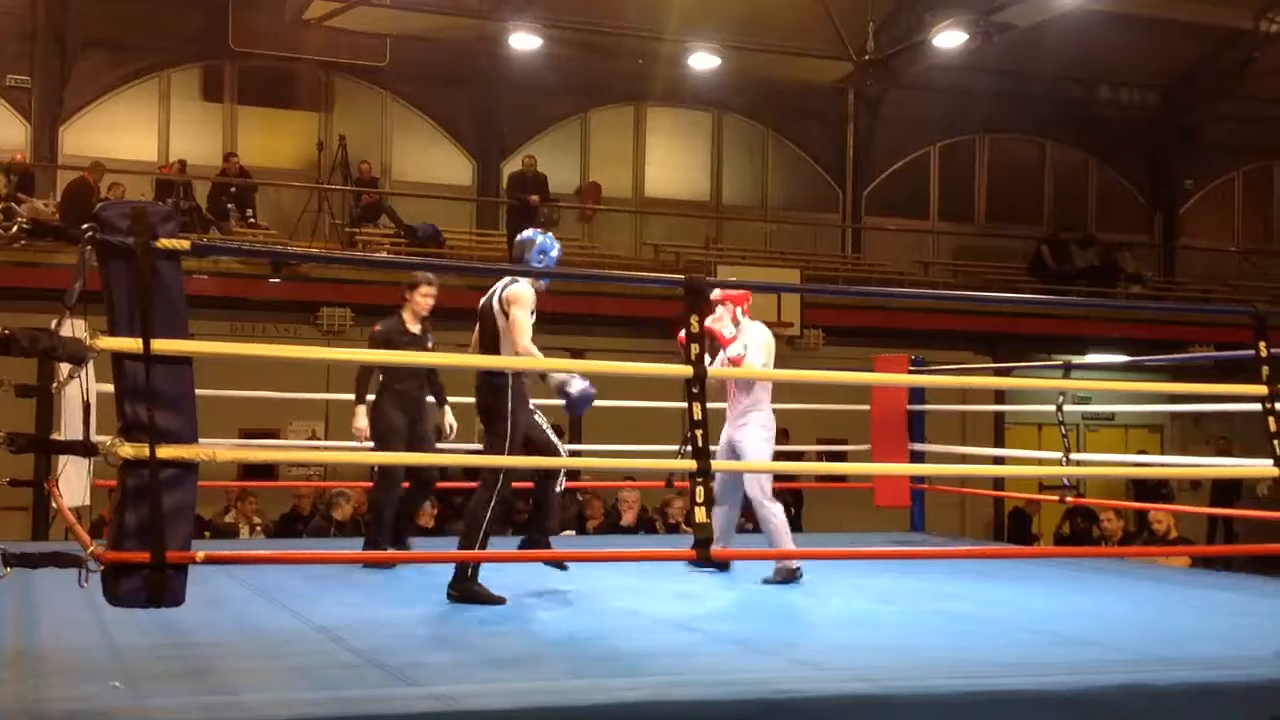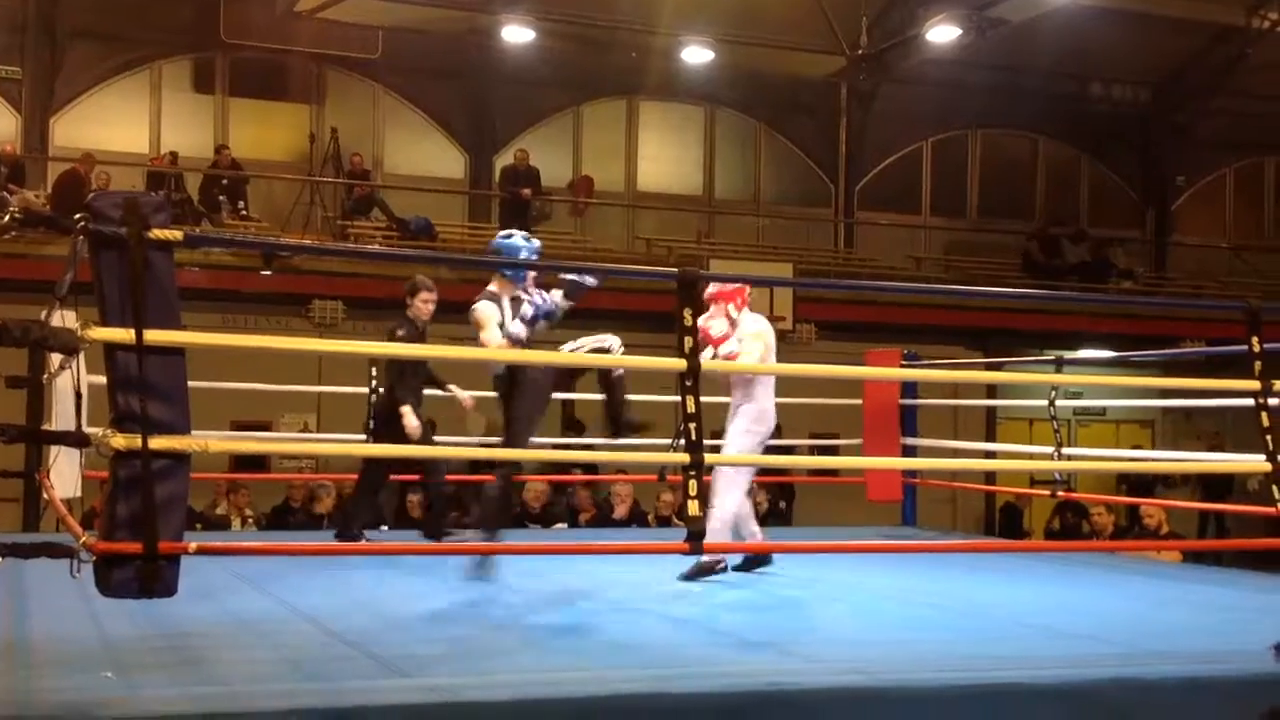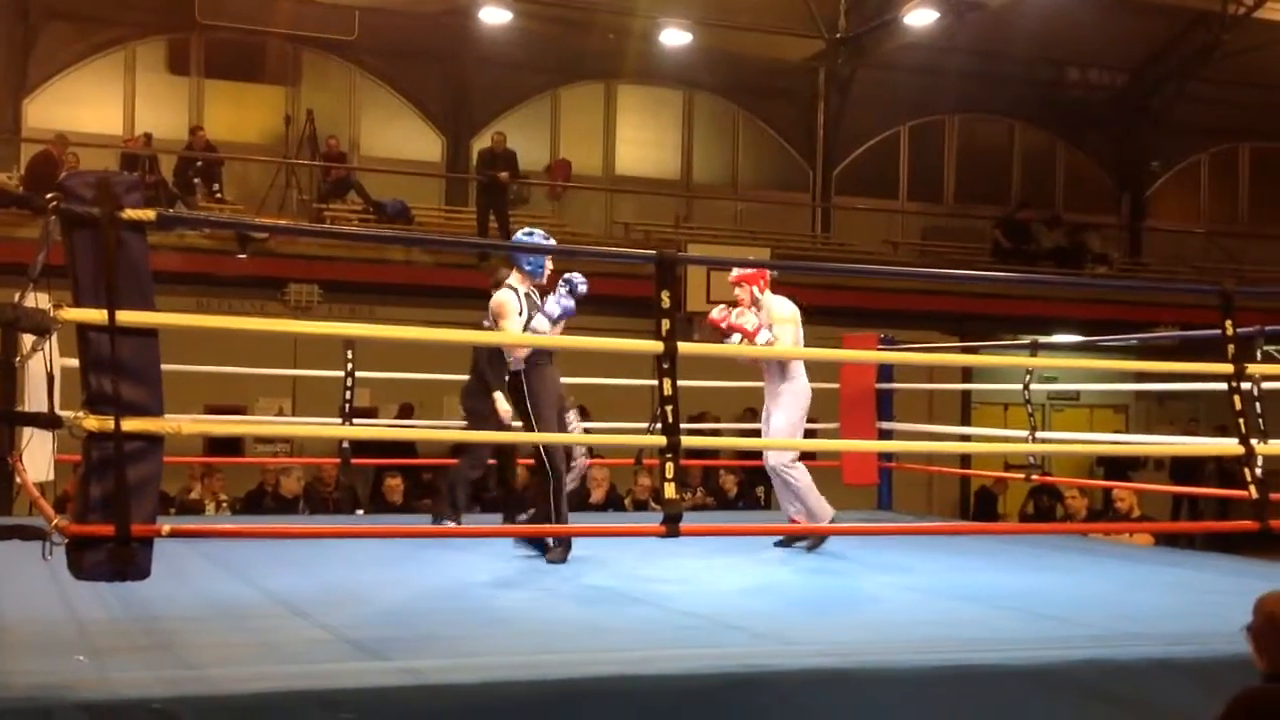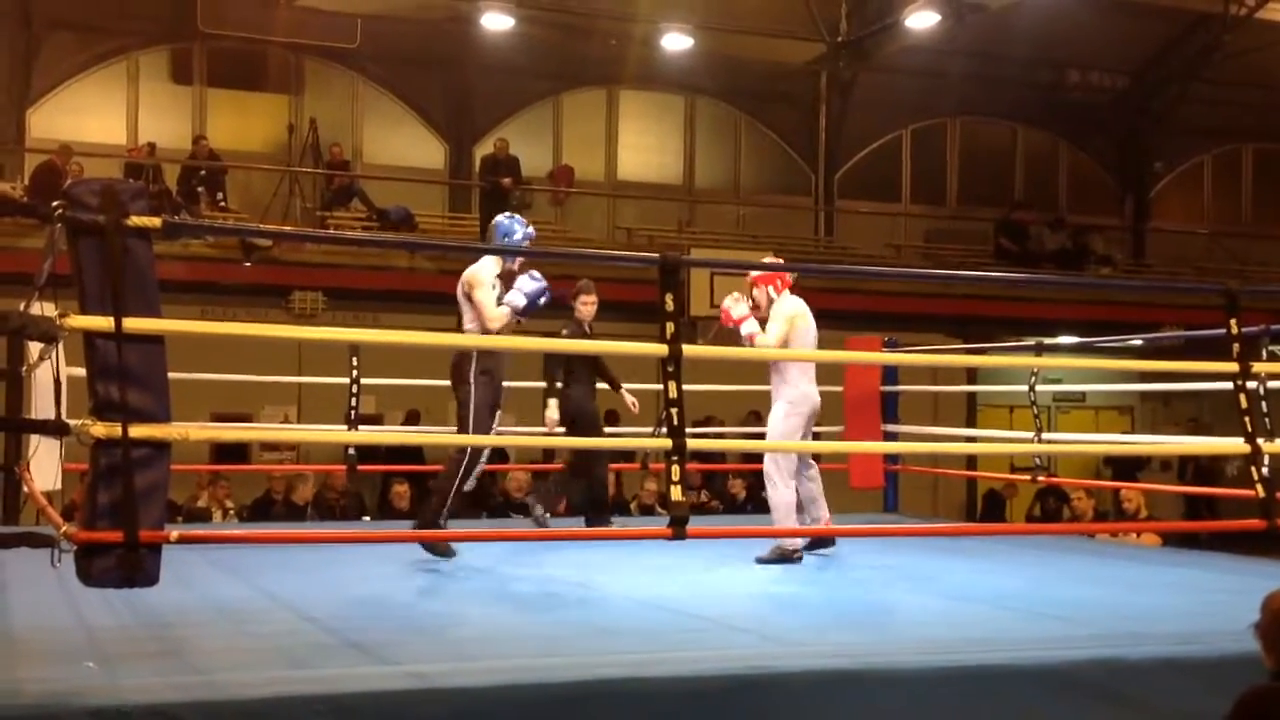
dt=0.7s
person 1, frame 1
left shoulder: (496, 291)
right shoulder: (521, 291)
left elbow: (476, 347)
right elbow: (521, 346)
right wrist: (563, 379)
left hip: (496, 388)
right hip: (505, 392)
left knee: (554, 455)
right knee: (494, 483)
left ankle: (537, 540)
right ankle: (463, 581)
person 1, frame 2
left shoulder: (522, 293)
right shoulder: (483, 308)
left elbow: (541, 322)
right elbow: (496, 352)
left wrist: (563, 297)
right wrist: (525, 322)
left hip: (542, 371)
right hip: (517, 386)
right knee: (510, 466)
right ankle: (487, 539)
person 1, frame 3
left shoulder: (533, 293)
right shoulder: (505, 299)
right elbow: (516, 349)
left wrist: (565, 302)
right wrist: (546, 317)
left hip: (548, 380)
right hip: (530, 385)
left knee: (565, 459)
right knee: (552, 462)
left ankle: (539, 529)
right ankle: (559, 538)
person 1, frame 4
left shoulder: (495, 278)
right shoulder: (478, 274)
right elbow: (492, 323)
left wrist: (524, 304)
right wrist: (520, 295)
left hip: (489, 368)
right hip: (474, 367)
left knee: (477, 451)
right knee: (470, 448)
left ankle: (432, 524)
right ankle: (430, 523)
person 2, frame 1
left shoulder: (758, 334)
right shoulder: (729, 336)
left elbow: (752, 372)
left wrist: (728, 341)
left hip: (756, 423)
right hip: (733, 425)
left knee: (758, 492)
right knee: (722, 491)
left ankle: (788, 564)
person 2, frame 2
left shoulder: (754, 325)
right shoulder: (736, 330)
left elbow: (745, 371)
left wrist: (720, 340)
right wrist: (702, 345)
left hip: (754, 415)
right hip: (742, 415)
left knee: (728, 480)
right knee: (730, 482)
left ankle: (713, 557)
right ankle: (757, 548)
person 2, frame 3
left shoulder: (781, 308)
right shoulder: (757, 313)
left wrist: (755, 331)
right wrist: (728, 331)
left hip: (791, 393)
right hip: (775, 395)
left knee: (781, 461)
right knee: (773, 462)
left ankle: (822, 518)
right ankle: (801, 523)
person 2, frame 4
left shoulder: (787, 307)
right shoulder: (794, 309)
left elbow: (766, 349)
right elbow: (769, 347)
left wrist: (745, 320)
right wrist: (742, 323)
left hip: (792, 397)
right hip: (803, 396)
left knee: (777, 468)
right knee: (802, 465)
left ankle: (789, 545)
right ankle: (821, 529)
person 3, frame 1
left shoulder: (427, 333)
right shoulder: (387, 328)
right elbow: (366, 371)
left wrist: (446, 409)
right wrist: (360, 410)
left hip: (418, 411)
right hip: (390, 409)
left knee: (427, 477)
right knee: (392, 477)
left ankle: (397, 537)
right ankle: (375, 548)
person 3, frame 2
left shoulder: (419, 329)
right shoulder: (402, 331)
left elbow: (421, 371)
right elbow: (392, 376)
left wrist: (452, 389)
right wrist: (406, 411)
left hip: (391, 408)
right hip: (398, 408)
left knee: (375, 471)
right knee: (434, 467)
left ankle: (348, 531)
right ankle: (437, 531)
person 3, frame 3
right shoulder: (489, 322)
right elbow: (482, 363)
right wrist: (498, 396)
left hip: (489, 394)
right hip: (482, 395)
left knee: (506, 454)
right knee: (476, 455)
left ankle: (511, 514)
right ankle: (447, 514)
person 3, frame 4
left shoulder: (587, 330)
right shoulder: (569, 331)
left elbow: (598, 366)
right elbow: (553, 368)
left wrist: (623, 392)
right wrist: (551, 404)
left hip: (580, 400)
right hip: (578, 400)
left knee: (581, 461)
right knee: (597, 458)
right ankle: (598, 518)
